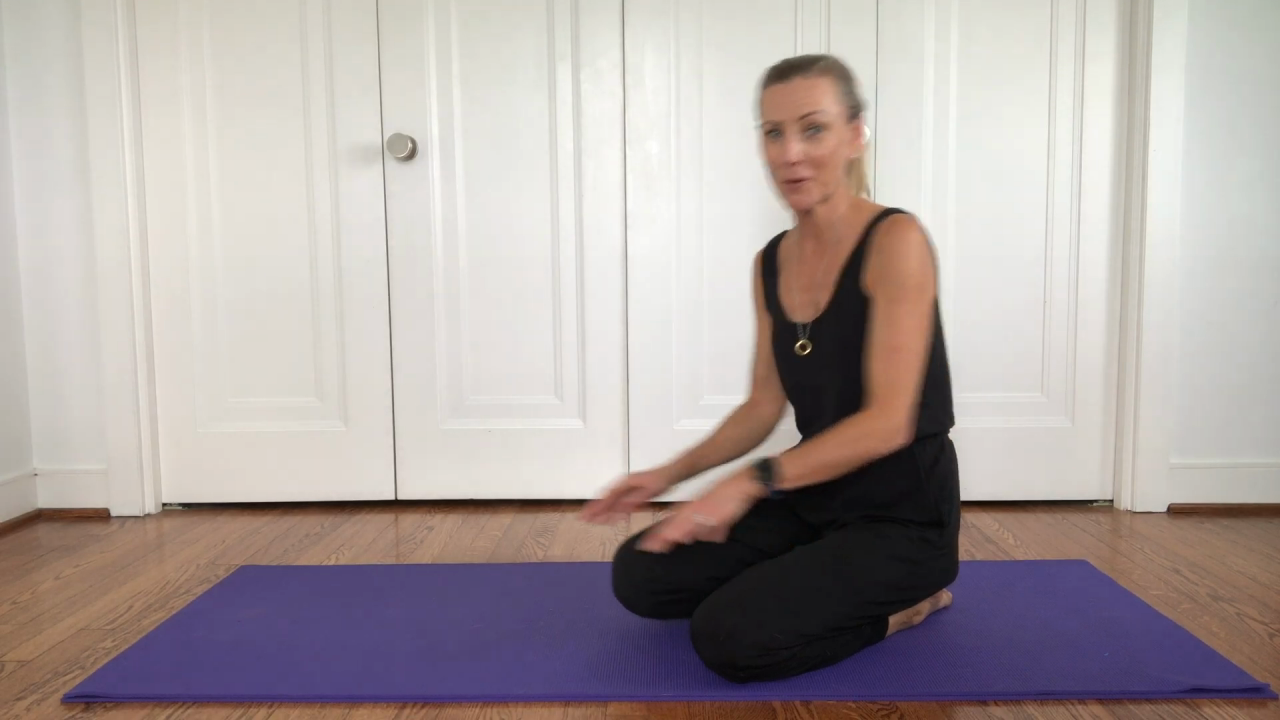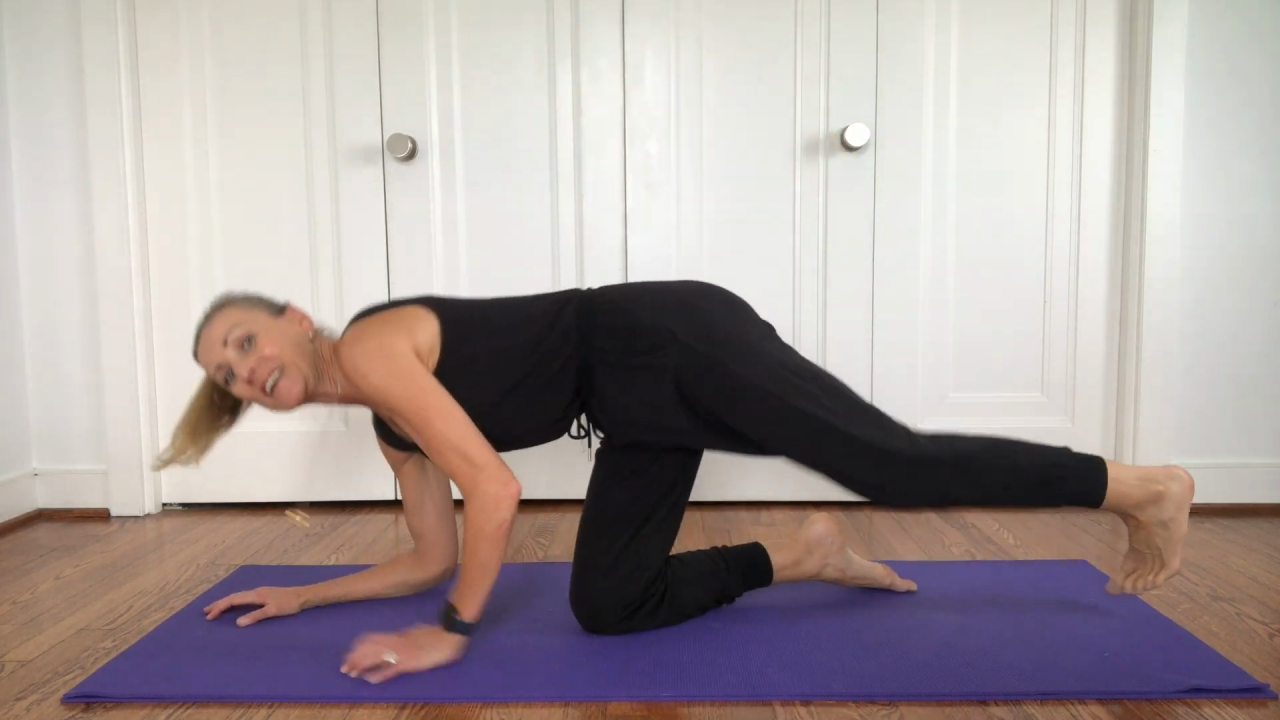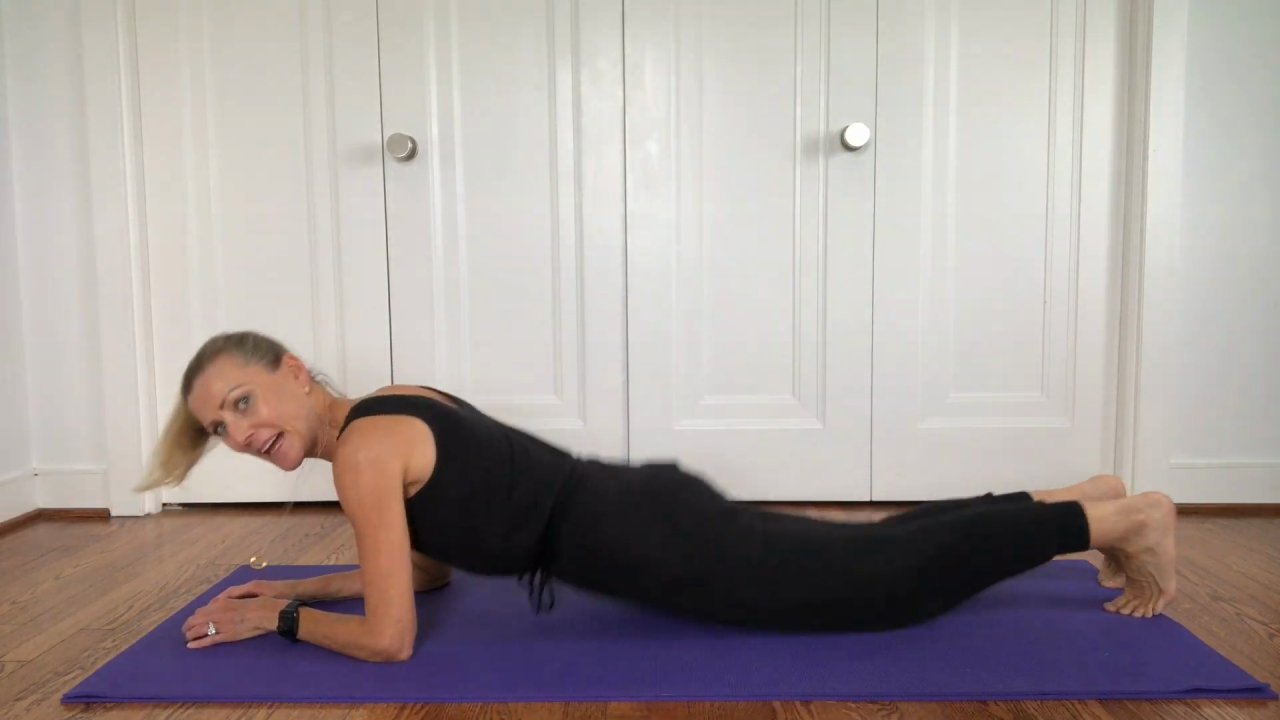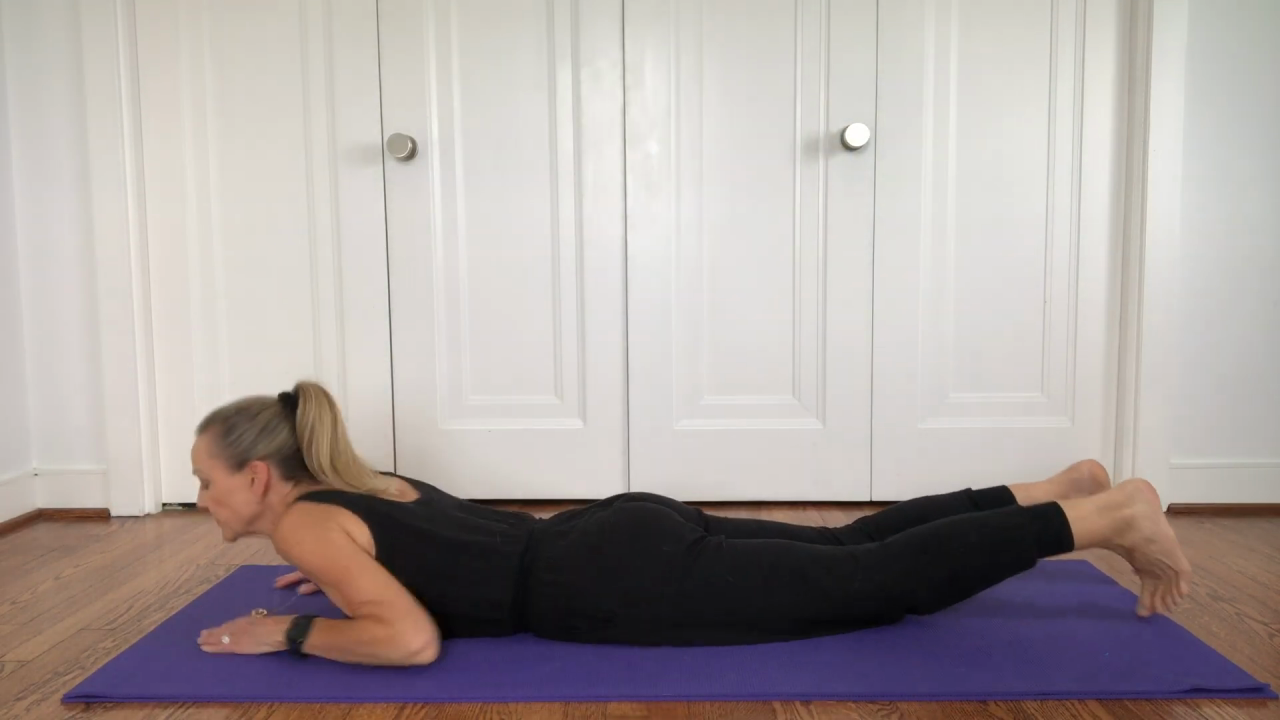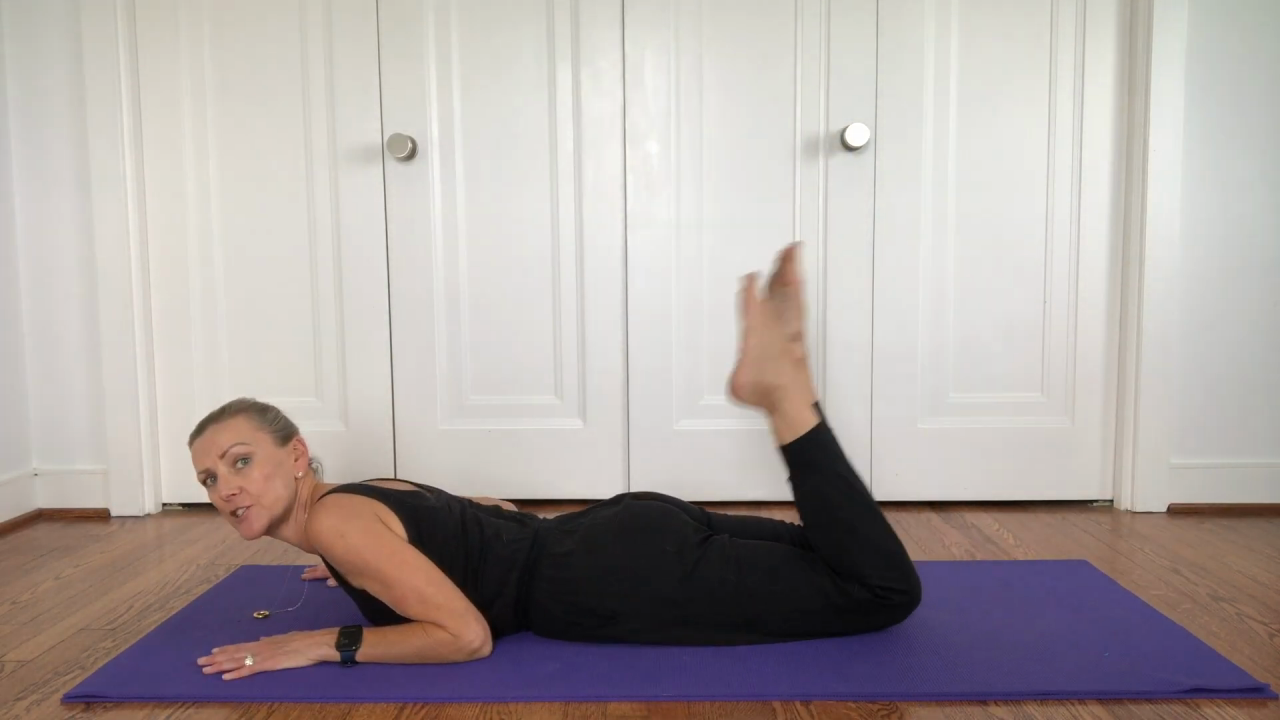
dt=1s
person 1, frame 1
left shoulder: (896, 240)
right shoulder: (771, 263)
left elbow: (888, 423)
right elbow: (763, 409)
left wrist: (751, 484)
right wrist: (667, 474)
left hip: (903, 514)
right hip: (816, 496)
left knee: (730, 639)
right knee: (643, 576)
left ankle: (904, 605)
right ankle: (839, 583)
person 1, frame 2
left shoulder: (372, 352)
right shoulder: (393, 422)
left elbow: (498, 493)
right elbow: (434, 555)
left wrist: (453, 631)
right wrist: (303, 595)
left hip: (672, 342)
right hip: (642, 403)
left knee: (894, 464)
right knee: (607, 607)
left ankle: (1138, 487)
right ankle: (798, 555)
person 1, frame 3
left shoulder: (363, 447)
right shoulder: (389, 406)
left elbow: (394, 637)
right elbow: (427, 562)
left wrist: (278, 619)
right wrist: (295, 584)
left hip: (640, 540)
right hip: (643, 510)
left knee: (893, 581)
right knee: (864, 547)
left ankle: (1116, 519)
right ankle: (1071, 501)
person 1, frame 4
left shoulder: (302, 526)
right shoulder: (361, 489)
left elbow: (416, 637)
left wrist: (289, 630)
left hip: (619, 588)
right hip: (625, 536)
left knee: (875, 583)
right knee: (857, 549)
left ankle: (1103, 516)
right ankle: (1054, 492)
person 1, frame 5
left shoulder: (334, 523)
right shoulder: (363, 496)
left elbow: (467, 636)
left wrist: (322, 643)
left hip: (624, 584)
right hip: (625, 538)
left knee: (887, 590)
left ankle: (781, 384)
